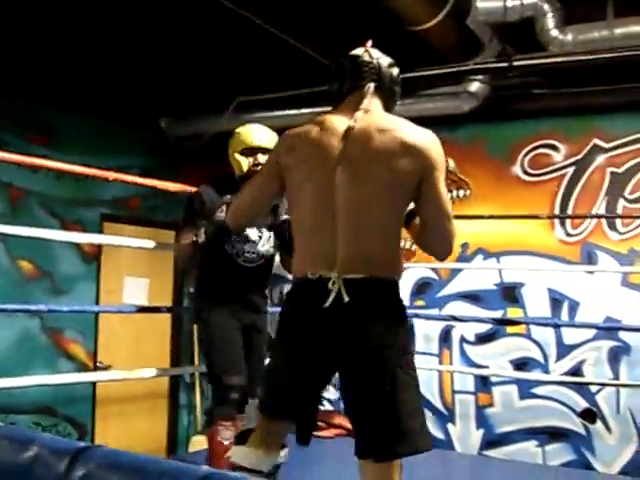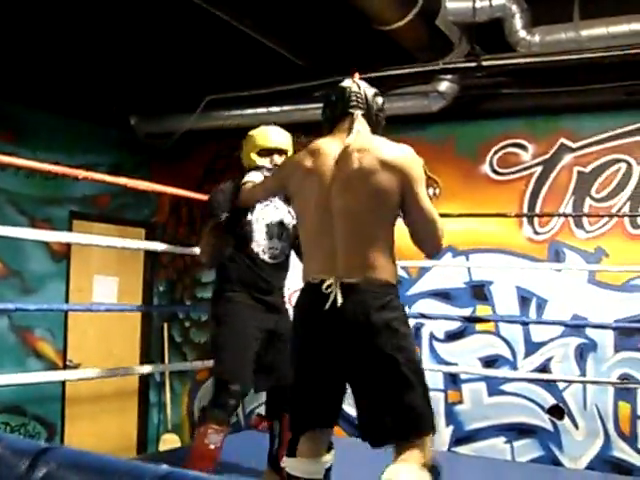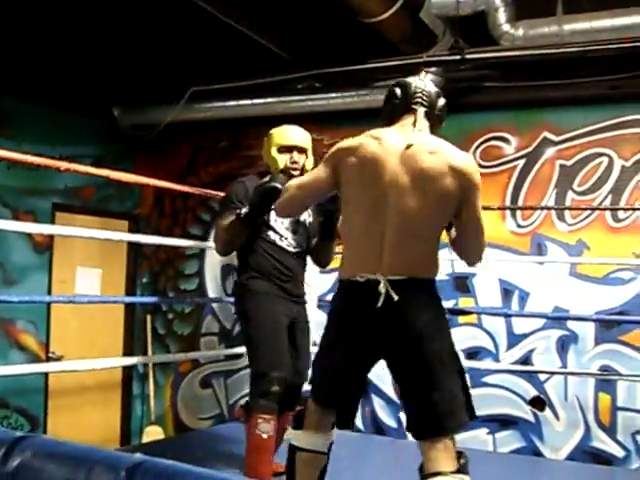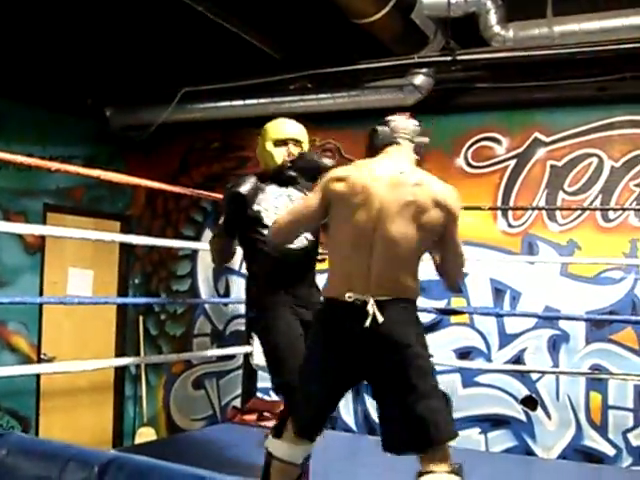
dt=0.5s
person 1, frame 1
left shoulder: (296, 141)
right shoulder: (420, 143)
left elbow: (238, 218)
right elbow: (440, 247)
left hip: (305, 305)
right hip: (374, 308)
left knee: (275, 417)
person 1, frame 2
left shoulder: (299, 163)
right shoulder: (399, 158)
left elbow: (247, 197)
right elbow: (433, 245)
left wrist: (257, 180)
left hip: (313, 308)
right hip: (373, 307)
left knee: (312, 432)
right knee: (415, 445)
person 1, frame 3
left shoulder: (351, 150)
right shoulder: (460, 164)
left elbow: (285, 206)
right elbow: (472, 254)
left wrist: (328, 170)
left hip: (353, 302)
right hip: (415, 306)
left knee: (320, 409)
right knee: (438, 444)
person 1, frame 4
left shoulder: (341, 177)
right shoulder: (441, 195)
left elbow: (277, 235)
right elbow: (454, 280)
left wrist: (319, 202)
left hip: (337, 321)
right hip: (397, 325)
left knee: (300, 425)
person 2, frame 1
left shoulder: (279, 204)
right shoulder: (211, 197)
left elbow: (292, 261)
right elbow: (186, 258)
left wrist: (287, 230)
left hip: (254, 307)
right hip: (216, 302)
left knee: (245, 391)
right knee: (230, 388)
left ankle: (223, 460)
right ankle: (218, 474)
person 2, frame 2
left shoulder: (290, 202)
right shoulder: (229, 194)
right elbow: (210, 257)
right wrist: (236, 212)
left hip: (274, 307)
right hip: (237, 303)
left knee: (285, 389)
right knee: (231, 392)
person 2, frame 3
right shoulder: (246, 187)
left elbow: (322, 259)
right elbow: (223, 245)
left wrist: (330, 223)
right wrist: (255, 207)
left hip: (293, 300)
right hip: (258, 294)
left knee: (292, 383)
right knee: (272, 380)
person 2, frame 4
left shoulder: (311, 187)
right shoulder: (247, 189)
right elbow: (220, 257)
left wrist: (328, 171)
right wrist: (233, 213)
left hip: (309, 300)
right hip: (270, 302)
right knee: (301, 390)
